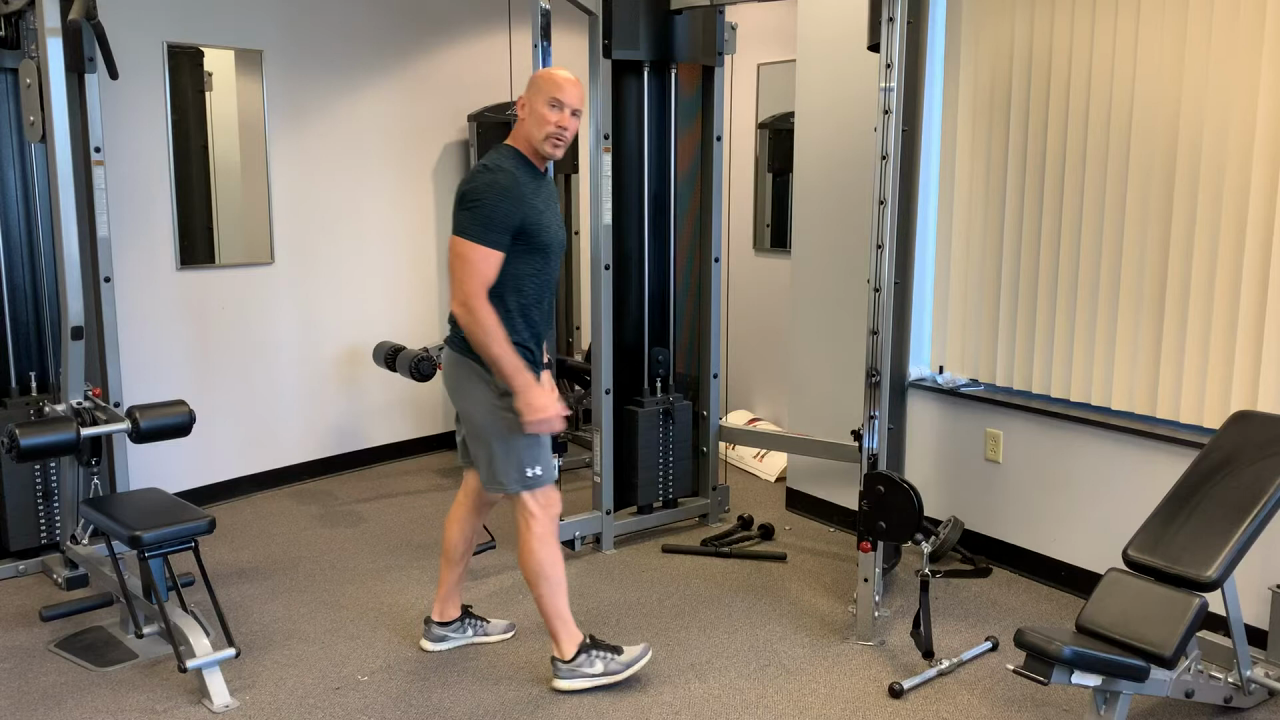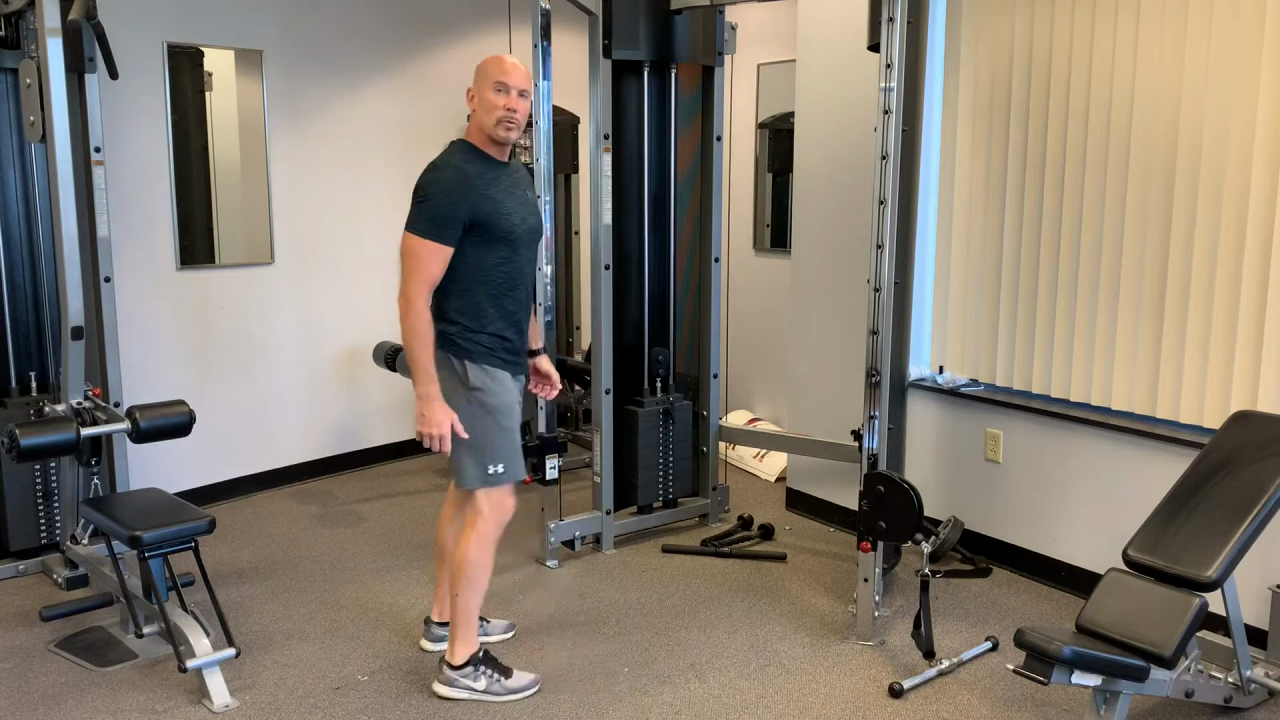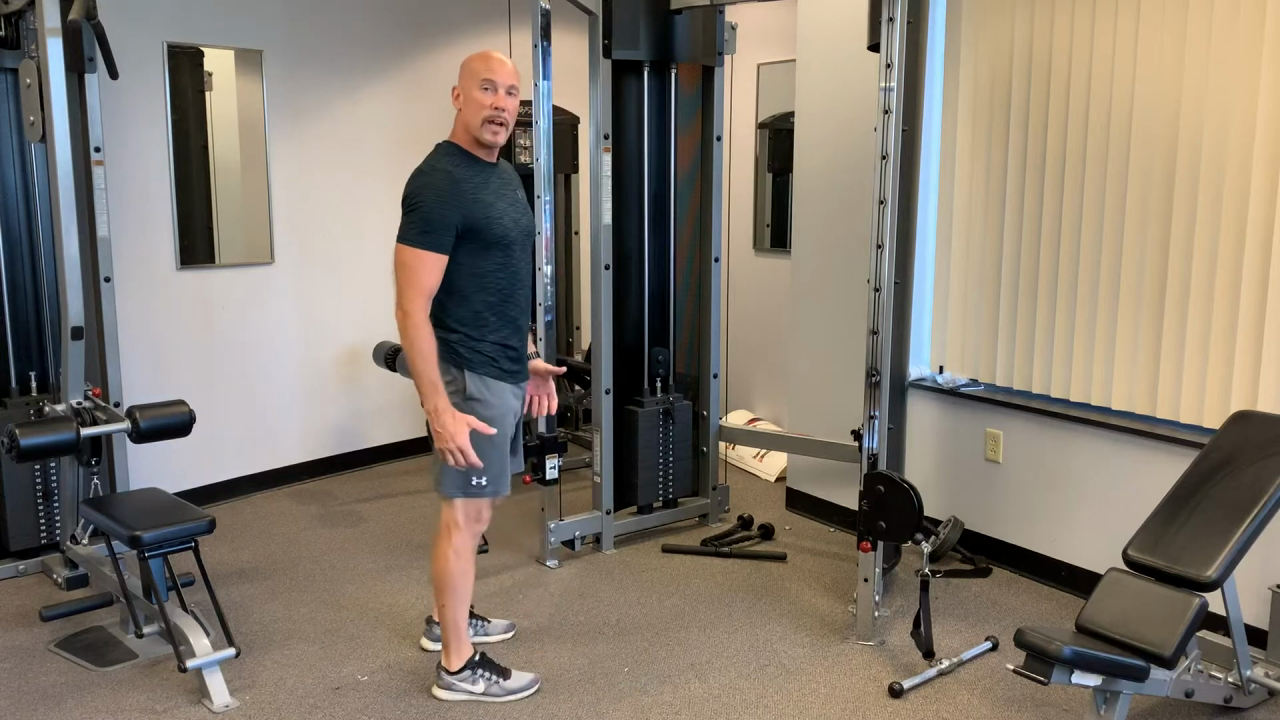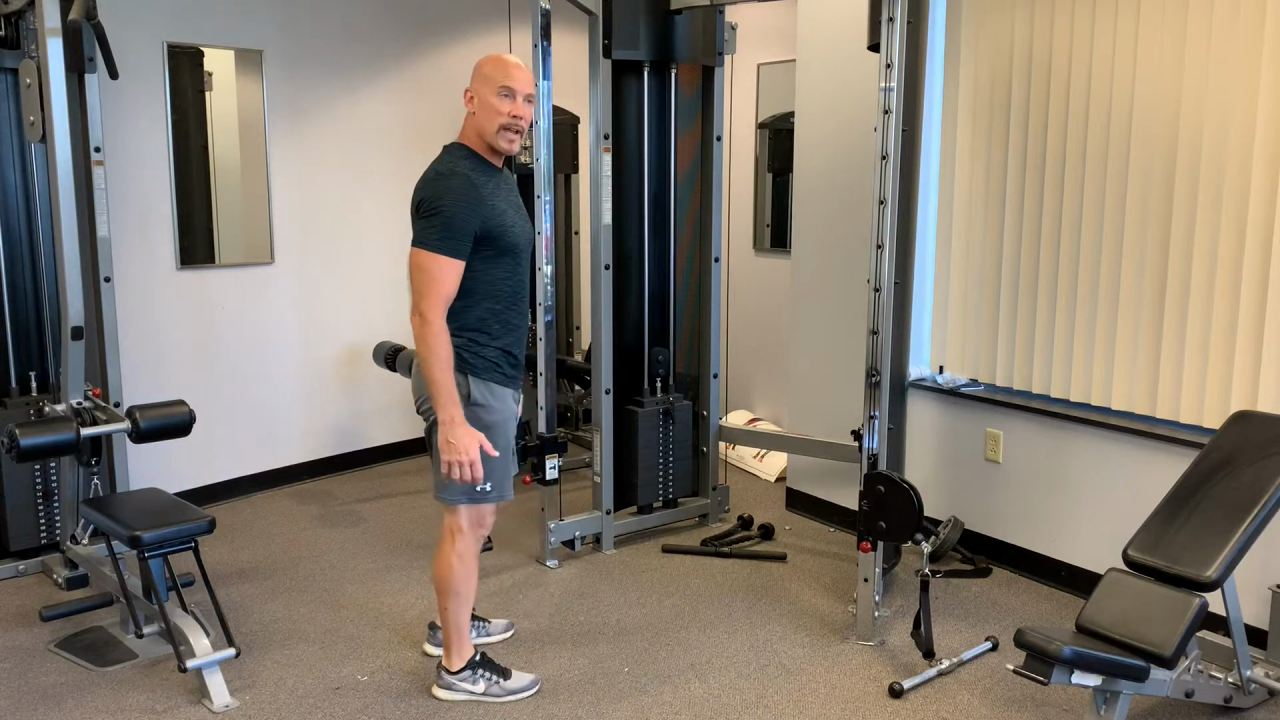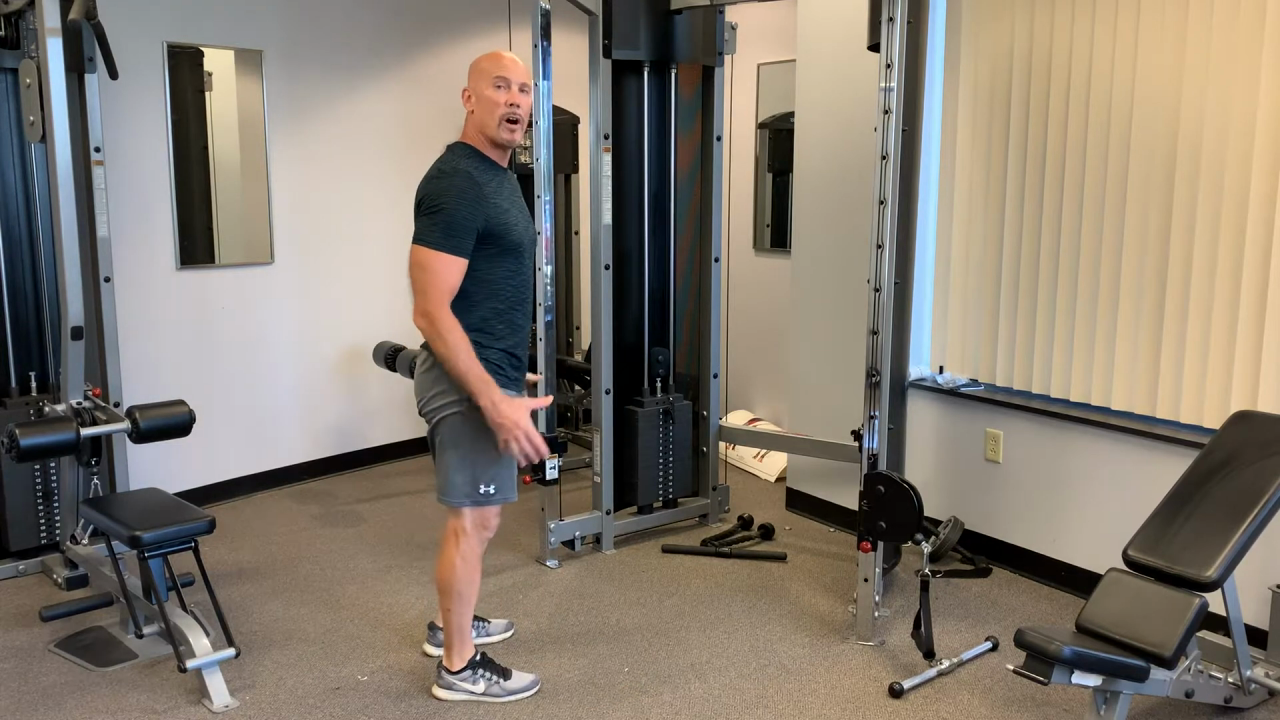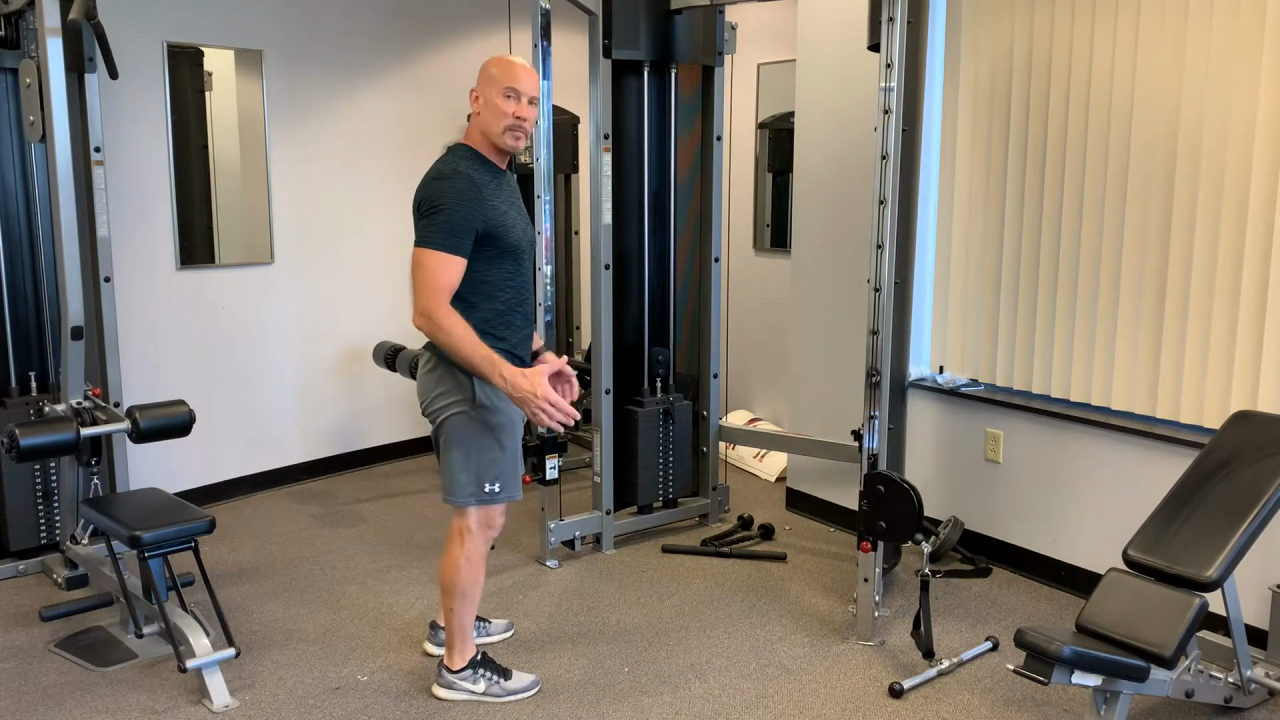
dt=0.4s
person 1, frame 1
left shoulder: (539, 184)
right shoulder: (495, 183)
right elbow: (470, 299)
left wrist: (539, 368)
right wrist: (524, 384)
left hip: (510, 366)
right hip: (492, 371)
left knee: (482, 487)
right knee: (539, 505)
left ankle: (445, 618)
right ankle: (573, 653)
person 1, frame 2
left shoulder: (516, 177)
right shoulder: (450, 178)
right elbow: (415, 297)
left wrist: (534, 350)
right wrist: (427, 396)
left hip: (502, 363)
right hip: (471, 366)
left knee: (468, 492)
right knee: (493, 503)
left ankle: (443, 618)
right ankle: (462, 662)
person 1, frame 3
left shoulder: (505, 177)
right shoulder: (439, 184)
right elbow: (413, 309)
left wrist: (529, 357)
right wrist: (439, 408)
left hip: (502, 372)
right hip: (468, 376)
left knee: (482, 499)
right knee: (467, 513)
left ankle: (448, 618)
right ankle: (458, 666)
person 1, frame 4
left shoulder: (496, 178)
right shoulder: (452, 186)
right elbow: (429, 316)
right wrist: (452, 420)
left hip: (493, 376)
right hip: (469, 381)
left knee: (484, 506)
right knee: (470, 518)
left ankle: (452, 622)
right ankle: (460, 667)
person 1, frame 5
left shoulder: (498, 177)
right shoulder: (455, 183)
right elbow: (432, 312)
right wrist: (496, 403)
left hip: (491, 375)
right hip: (469, 382)
left knee: (474, 511)
right knee: (475, 519)
left ankle: (450, 622)
right ankle: (458, 667)
person 1, frame 6
left shoulder: (497, 177)
right shoulder: (455, 186)
right elbow: (431, 311)
left wrist: (537, 354)
right wrist: (513, 380)
left hip: (493, 373)
right hip: (472, 379)
left knee: (475, 511)
right knee: (480, 519)
left ankle: (451, 623)
right ankle: (461, 666)
